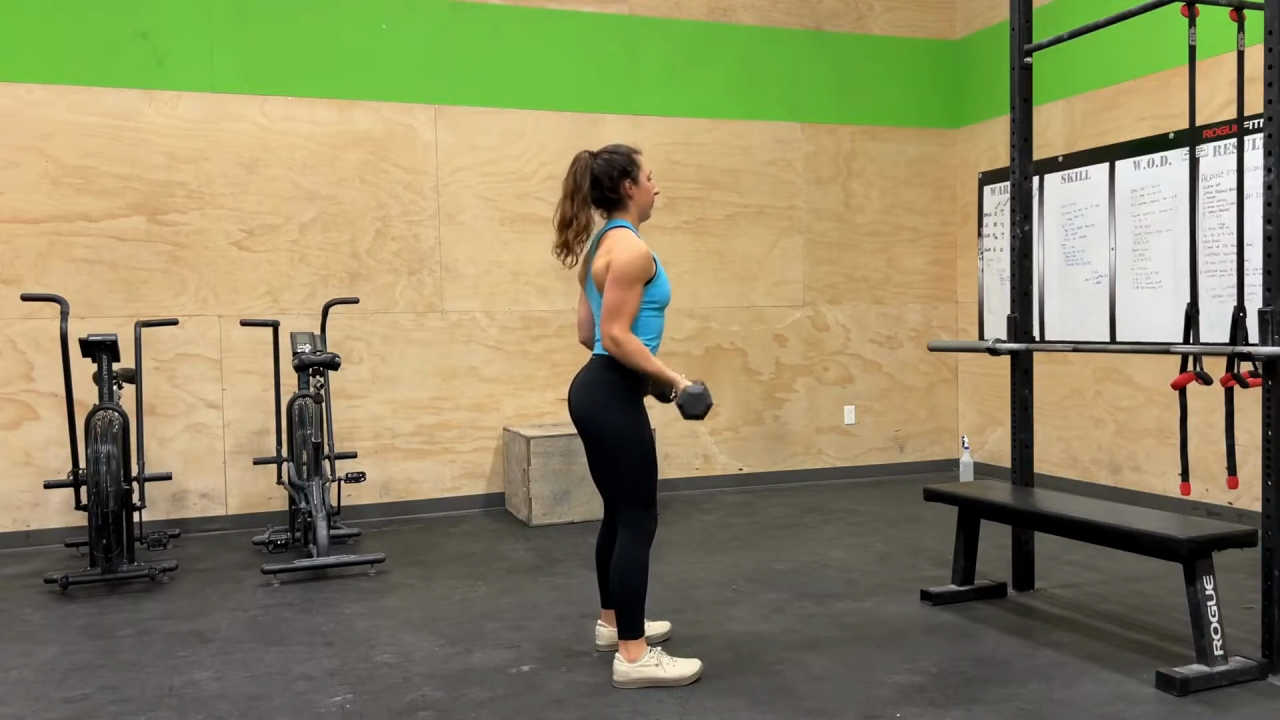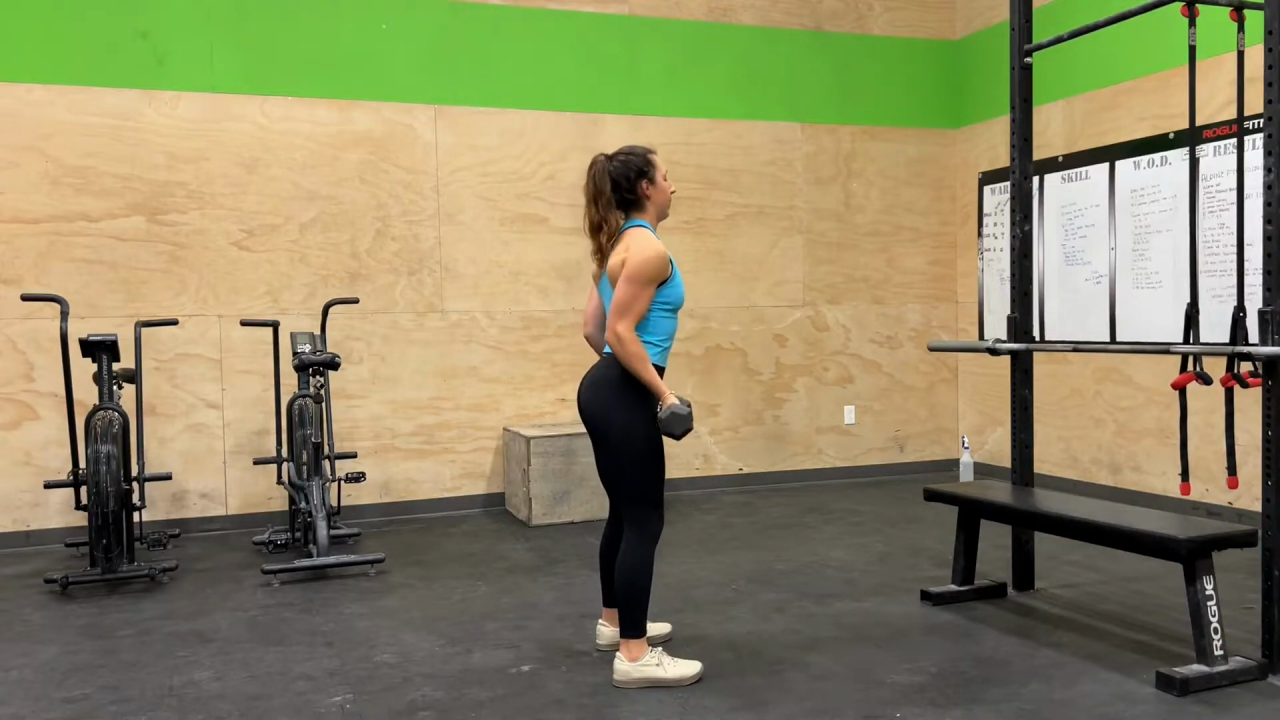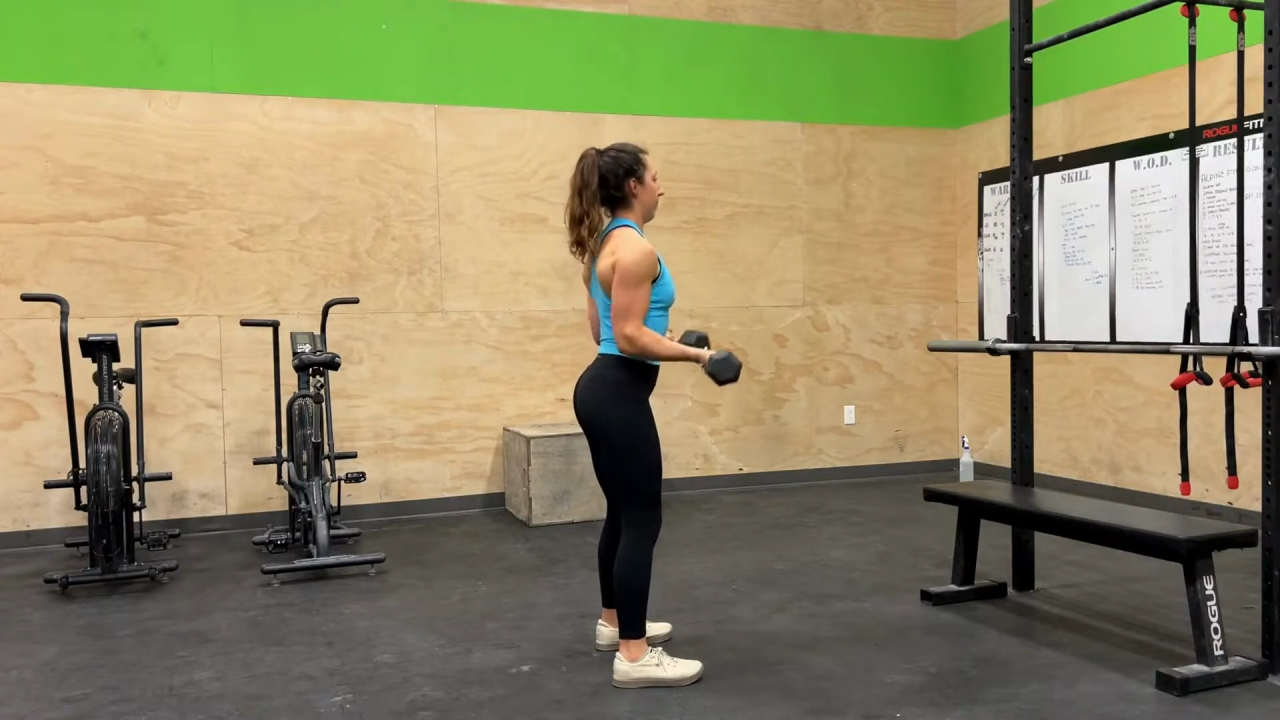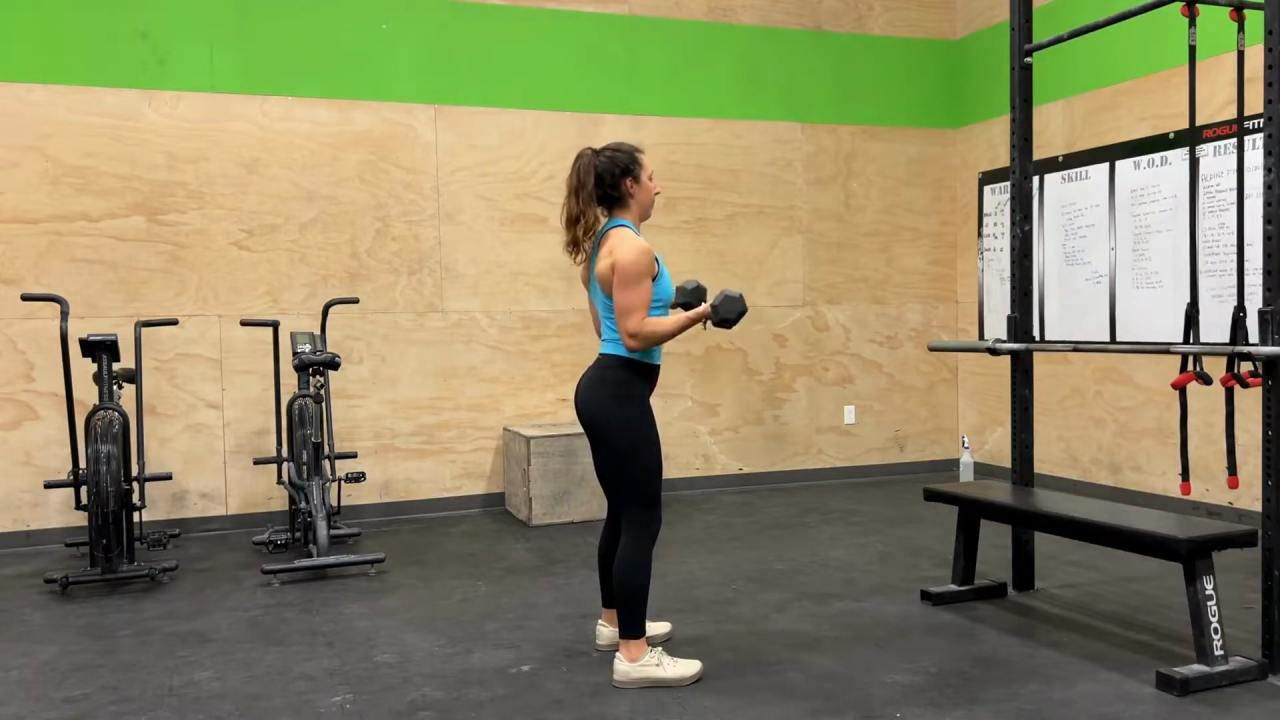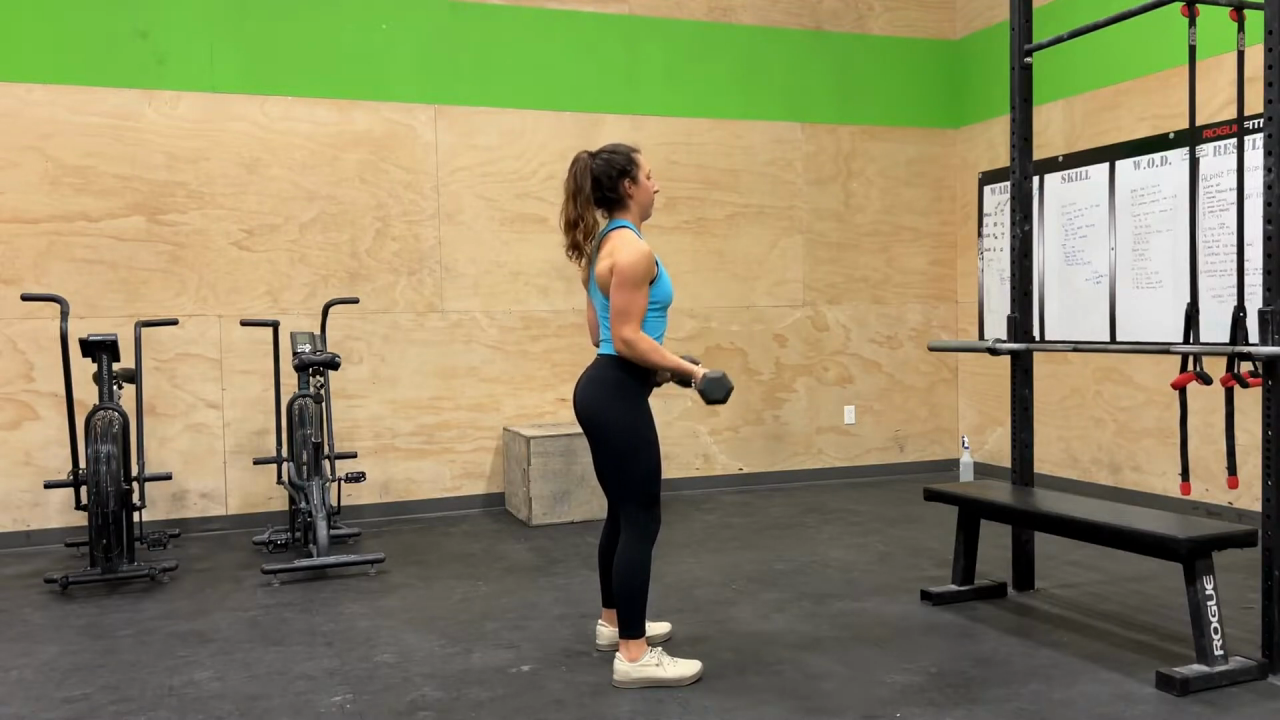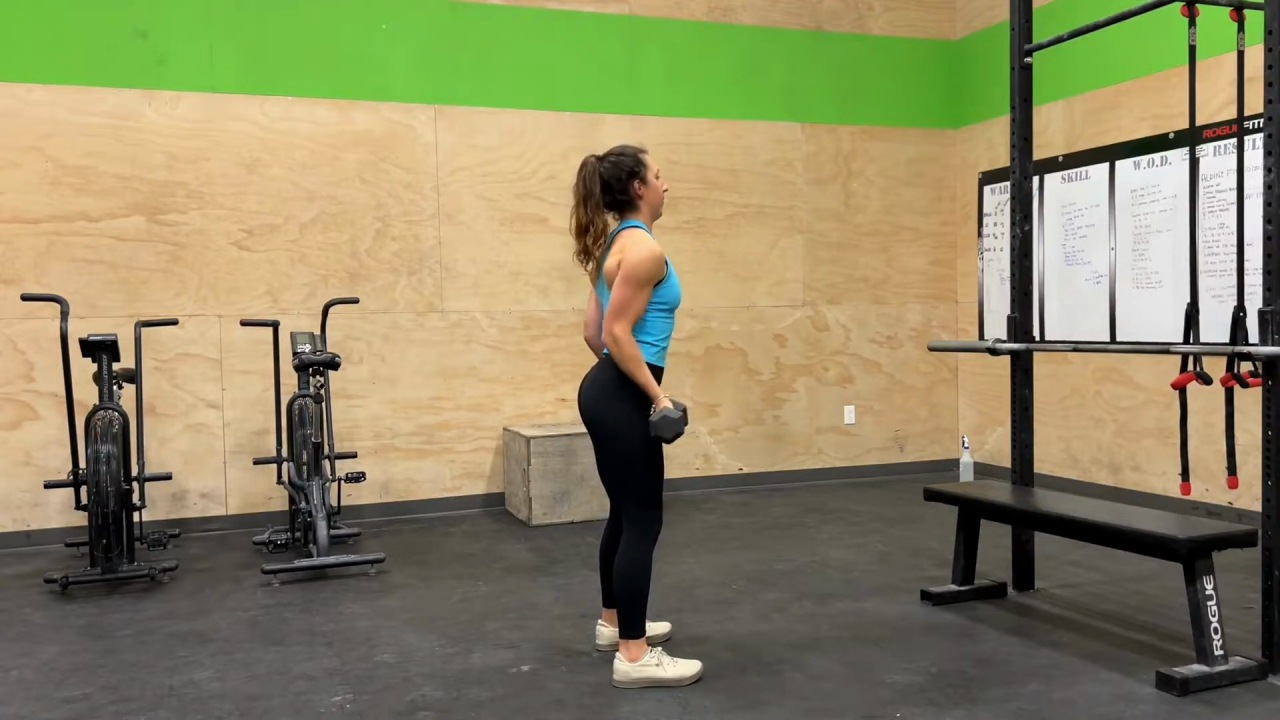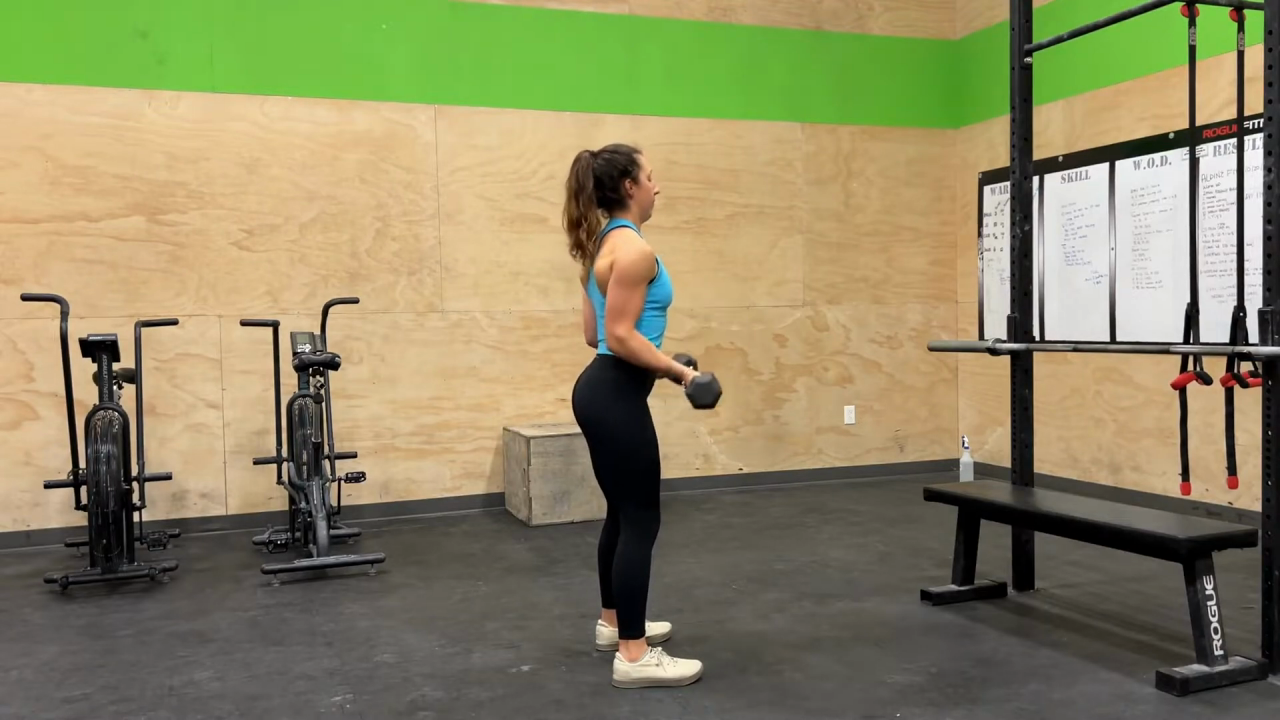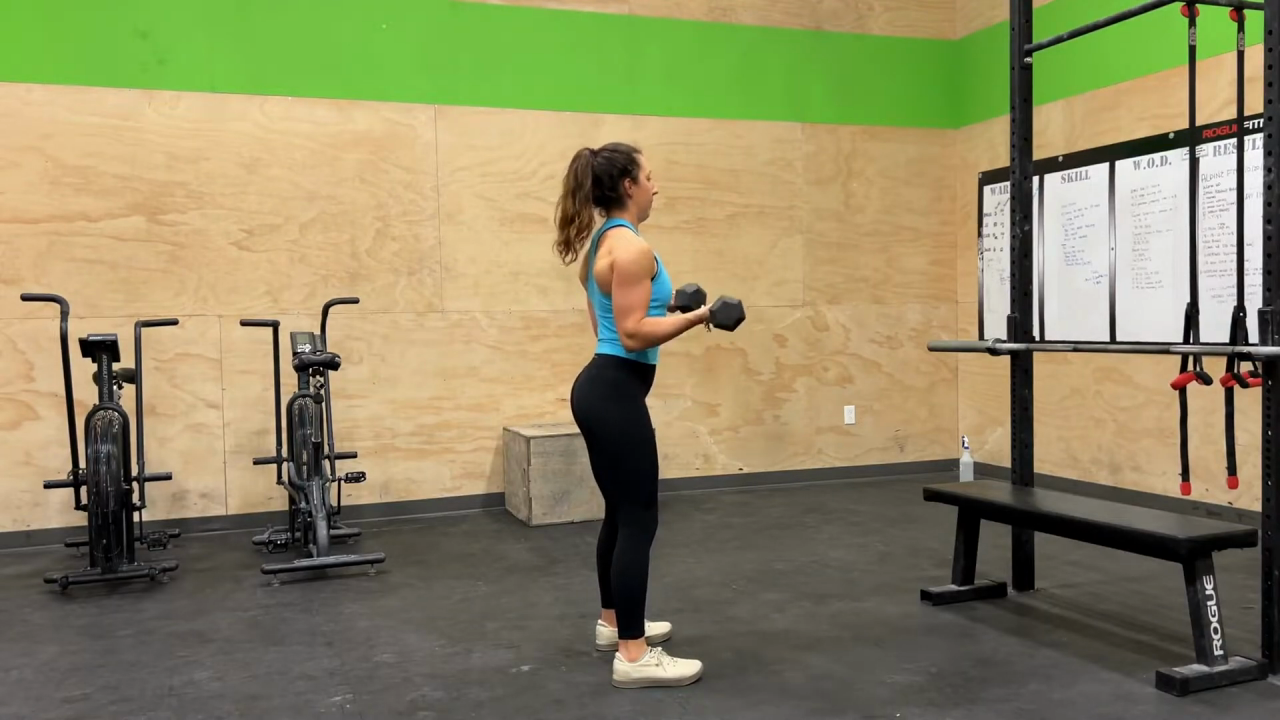
dt=0.3s
person 1, frame 1
left shoulder: (601, 244)
right shoulder: (630, 248)
right elbow: (616, 337)
left wrist: (652, 368)
right wrist: (671, 378)
left hip: (595, 389)
right hip: (613, 397)
left knee: (619, 514)
right knee: (637, 521)
left ankle: (613, 622)
right ankle: (632, 655)
person 1, frame 2
left shoulder: (618, 245)
right shoulder: (647, 248)
left elbow: (592, 328)
right elbow: (621, 333)
right wrist: (662, 391)
left hip: (603, 388)
right hip: (622, 397)
left knee: (624, 513)
right knee: (643, 521)
left ankle: (614, 622)
right ankle: (634, 656)
person 1, frame 3
left shoulder: (605, 243)
right shoulder: (634, 247)
right elbow: (630, 336)
left wrist: (669, 343)
right wrist: (694, 355)
left hip: (601, 387)
right hip: (619, 395)
left knee: (622, 513)
right knee: (641, 520)
left ankle: (613, 621)
right ankle: (634, 657)
person 1, frame 4
left shoulder: (603, 243)
right shoulder: (631, 246)
right elbow: (634, 333)
left wrist: (668, 307)
right wrist: (698, 313)
left hip: (603, 387)
right hip: (620, 393)
left knee: (623, 513)
right knee: (641, 520)
left ankle: (614, 622)
right ankle: (635, 657)
person 1, frame 5
left shoulder: (603, 245)
right shoulder: (631, 249)
right elbow: (628, 340)
left wrist: (665, 364)
right wrist: (688, 369)
left hip: (601, 388)
right hip: (618, 396)
left knee: (623, 513)
right knee: (641, 521)
left ankle: (613, 622)
right ankle: (634, 655)
person 1, frame 6
left shoulder: (614, 246)
right shoulder: (644, 248)
right elbow: (617, 334)
right wrist: (657, 395)
left hip: (604, 390)
right hip: (622, 398)
left knee: (625, 513)
right knee: (642, 521)
left ankle: (614, 622)
right ankle: (634, 656)
person 1, frame 7
left shoulder: (604, 244)
right shoulder: (633, 249)
right elbow: (621, 336)
left wrist: (660, 362)
right wrist: (677, 371)
left hip: (599, 389)
right hip: (617, 396)
left knee: (622, 513)
right knee: (640, 521)
left ankle: (613, 622)
right ankle: (634, 655)
person 1, frame 8
left shoulder: (602, 243)
right shoulder: (631, 247)
right elbow: (633, 334)
left wrist: (669, 313)
right wrist: (698, 317)
left hip: (599, 387)
right hip: (617, 393)
left knee: (621, 513)
right knee: (638, 520)
left ankle: (614, 622)
right ankle: (634, 656)
